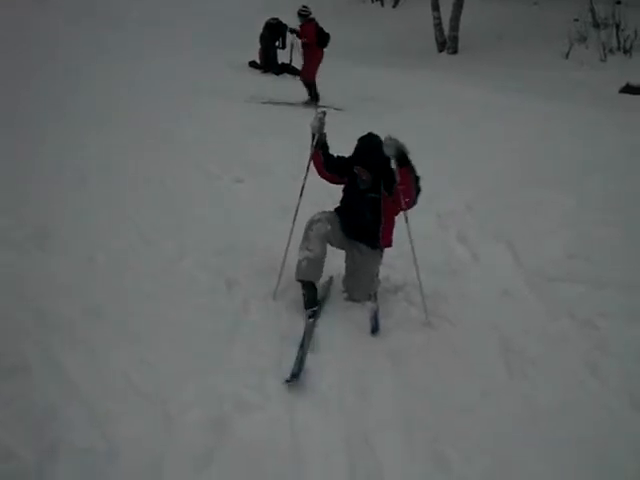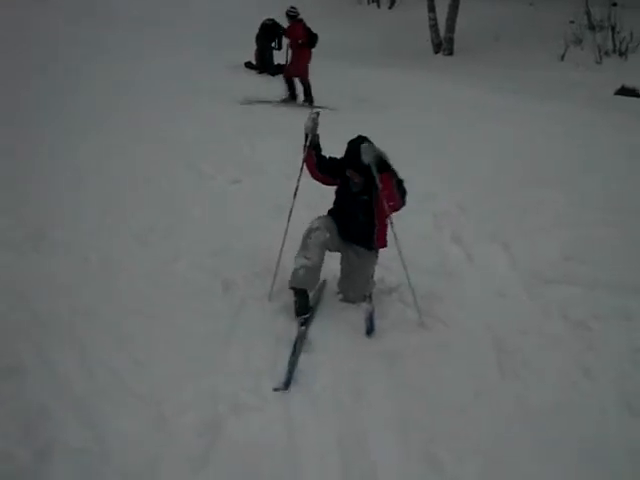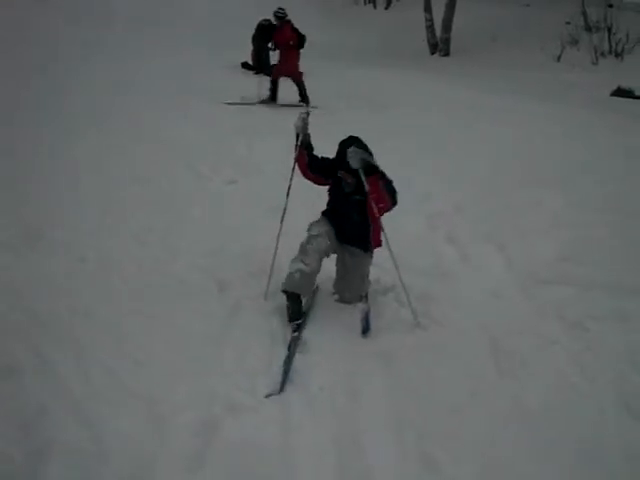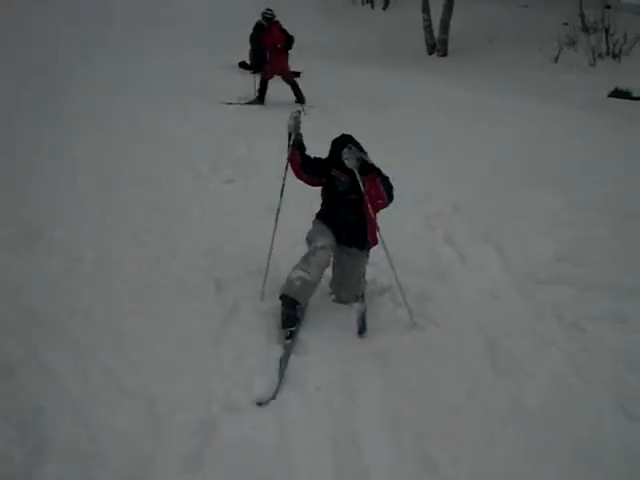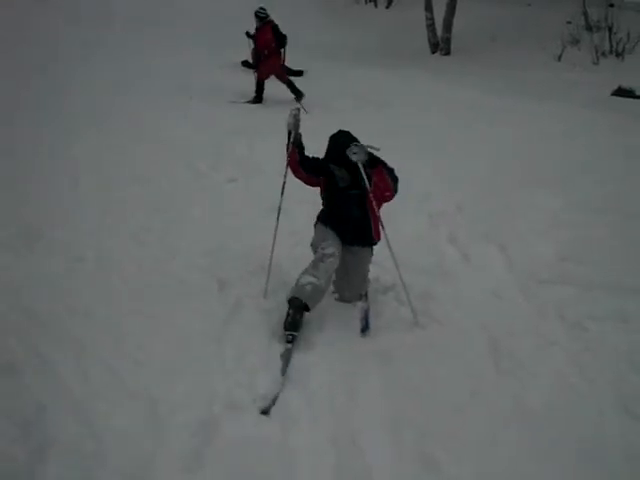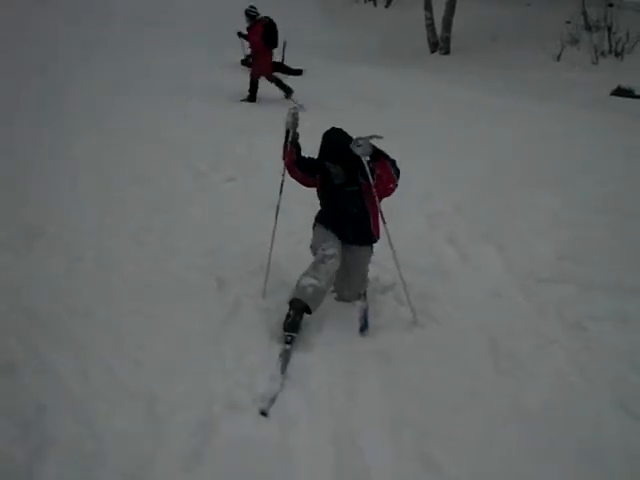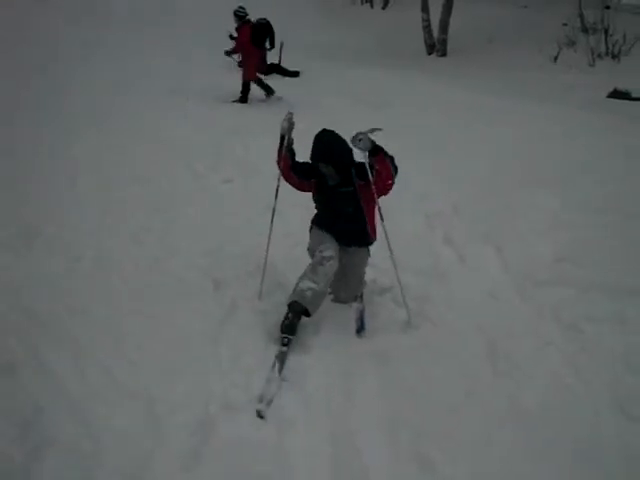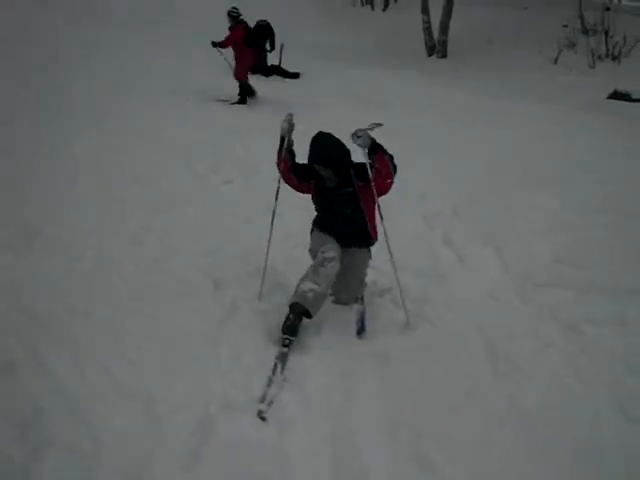
dt=0.1s
person 1, frame 1
left shoulder: (390, 183)
right shoulder: (351, 171)
left elbow: (409, 195)
right elbow: (326, 167)
left wrist: (401, 159)
right wrist: (319, 138)
left hip: (368, 244)
right hip: (342, 228)
left knee: (358, 296)
right knee: (318, 224)
left ankle: (366, 285)
right ankle: (308, 284)
person 1, frame 2
left shoulder: (381, 181)
right shoulder: (342, 171)
left elbow: (395, 200)
right elbow: (319, 167)
left wrist: (379, 165)
right wrist: (311, 139)
left hip: (363, 244)
right hip: (337, 228)
left knee: (352, 296)
right knee: (318, 231)
left ankle: (359, 287)
right ankle: (301, 290)
person 1, frame 3
left shoulder: (373, 184)
right shoulder: (334, 171)
left elbow: (386, 202)
right elbow: (310, 167)
left wrist: (367, 168)
right wrist: (303, 139)
left hip: (358, 245)
right hip: (331, 229)
left knee: (349, 298)
right knee: (317, 239)
left ankle: (356, 288)
right ankle: (294, 294)
person 1, frame 4
left shoulder: (367, 179)
right shoulder: (327, 172)
left elbow: (384, 197)
right elbow: (301, 165)
left wrist: (362, 167)
right wrist: (295, 138)
left hip: (355, 244)
right hip: (326, 228)
left knee: (346, 296)
right knee: (321, 250)
right ankle: (291, 301)
person 1, frame 5
left shoulder: (370, 177)
right shoulder: (326, 171)
left elbow: (389, 188)
right elbow: (301, 167)
left wrist: (369, 162)
right wrist: (295, 138)
left hip: (358, 242)
right hip: (329, 230)
left knee: (349, 296)
right knee: (329, 257)
left ankle: (353, 287)
right ankle: (298, 305)
person 1, frame 6
left shoulder: (366, 176)
right shoulder: (322, 171)
left elbow: (390, 181)
right elbow: (296, 167)
left wrist: (374, 155)
right wrist: (292, 136)
left hip: (358, 240)
right hip: (327, 230)
left knee: (348, 295)
right knee: (329, 257)
left ankle: (353, 286)
right ankle: (299, 305)
person 1, frame 7
left shoulder: (361, 175)
right shoulder: (316, 174)
left elbow: (388, 178)
right elbow: (290, 171)
left wrist: (373, 150)
right wrist: (286, 140)
left hip: (355, 242)
right hip: (324, 233)
left knee: (345, 297)
right knee: (327, 259)
left ankle: (350, 288)
right ankle: (297, 308)
person 1, frame 8
left shoulder: (360, 176)
right shoulder: (315, 177)
left elbow: (386, 176)
right elbow: (289, 173)
left wrist: (372, 147)
right wrist: (286, 141)
left hip: (356, 243)
right hip: (325, 234)
left knee: (346, 298)
right knee: (329, 259)
left ankle: (351, 290)
right ankle: (299, 309)
